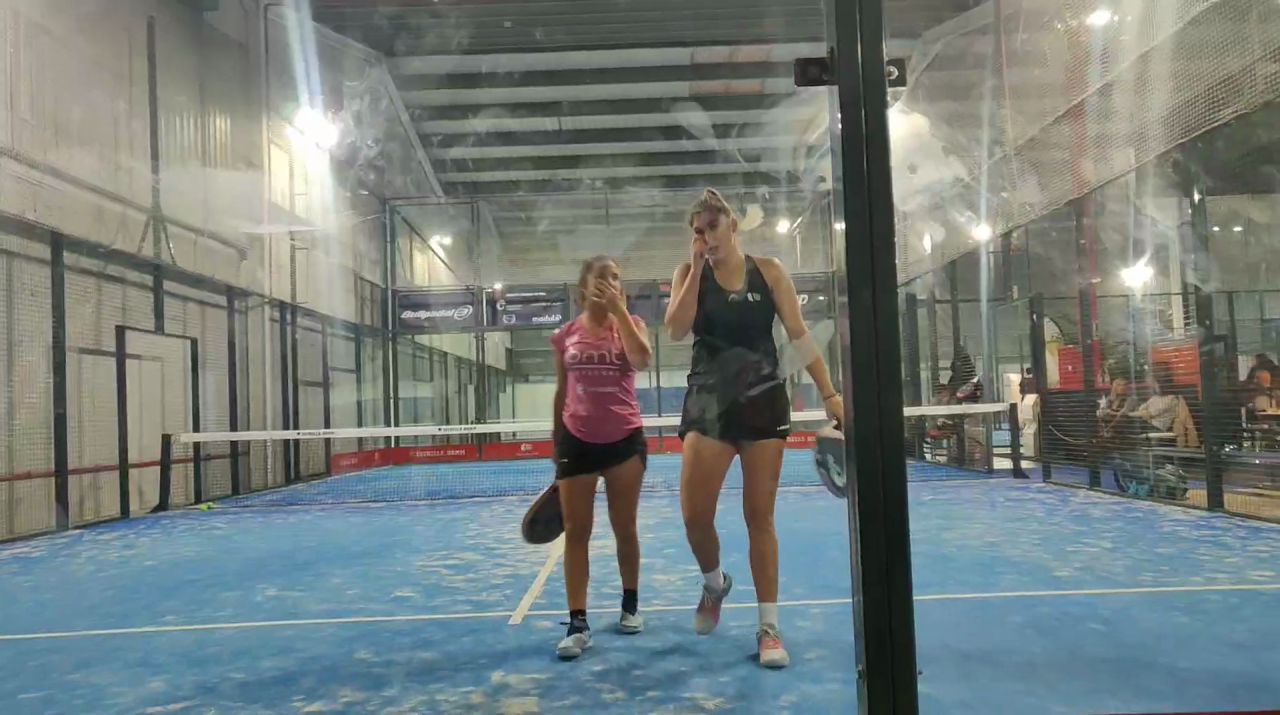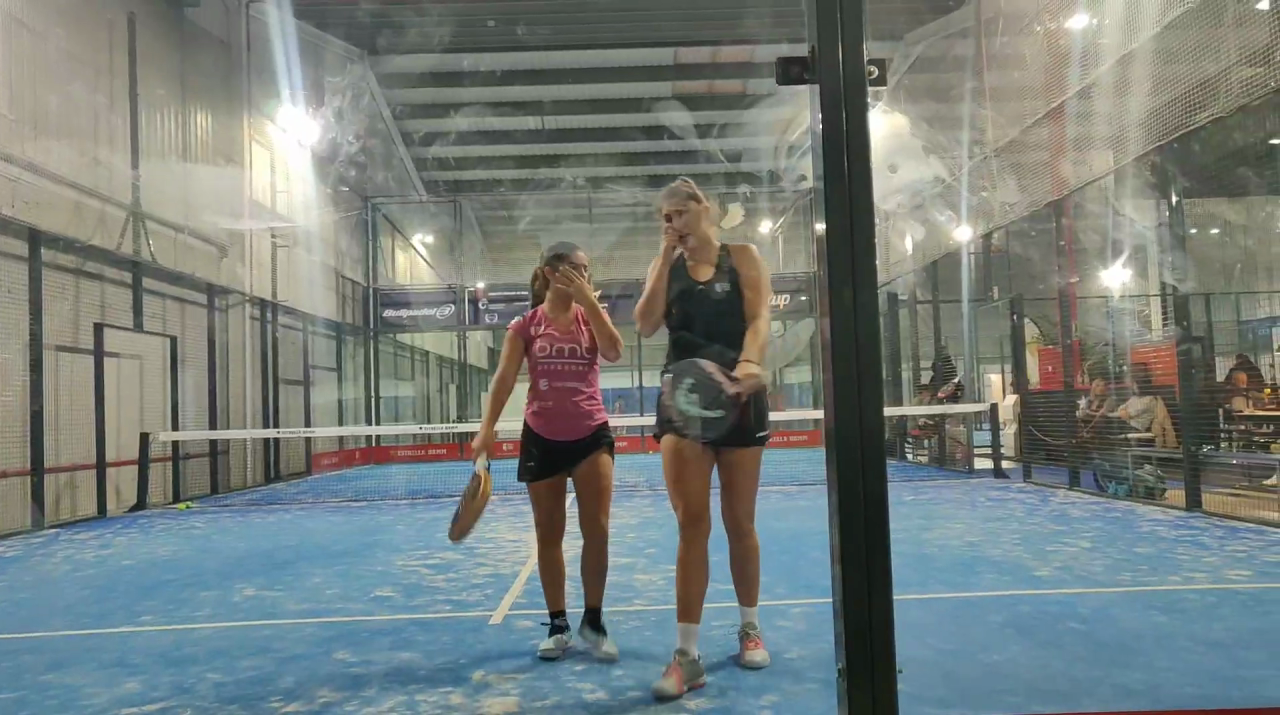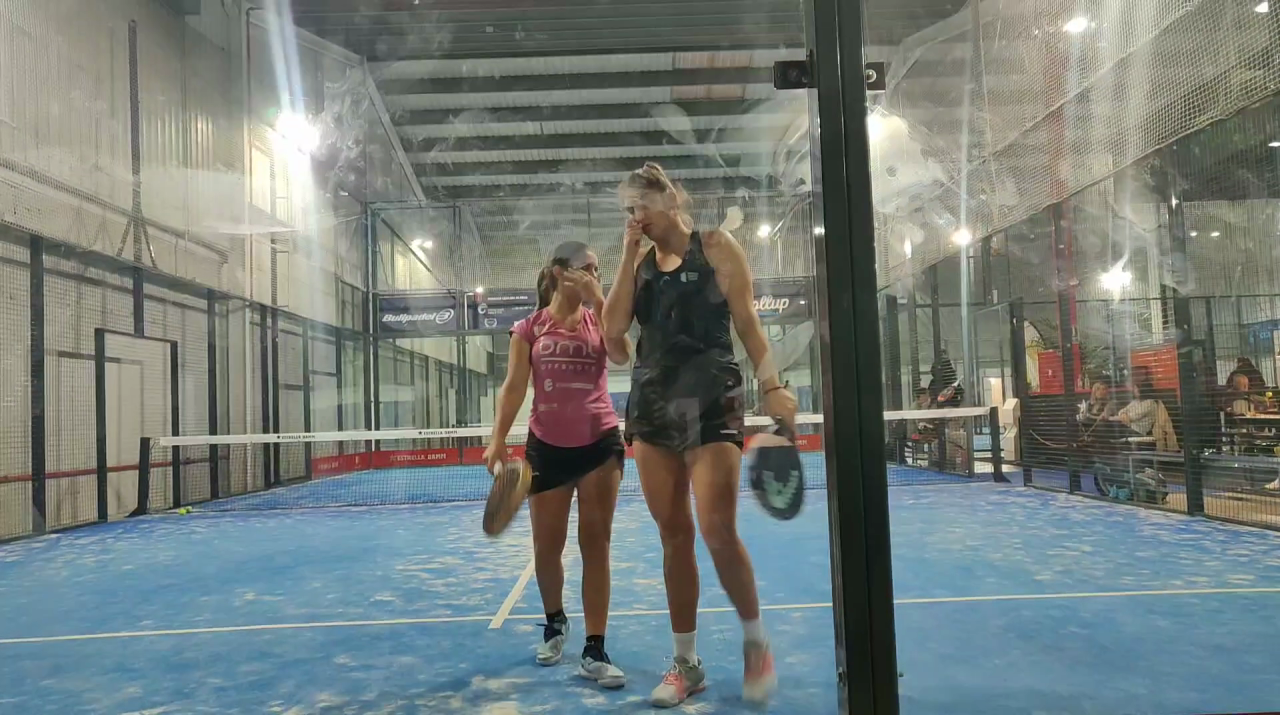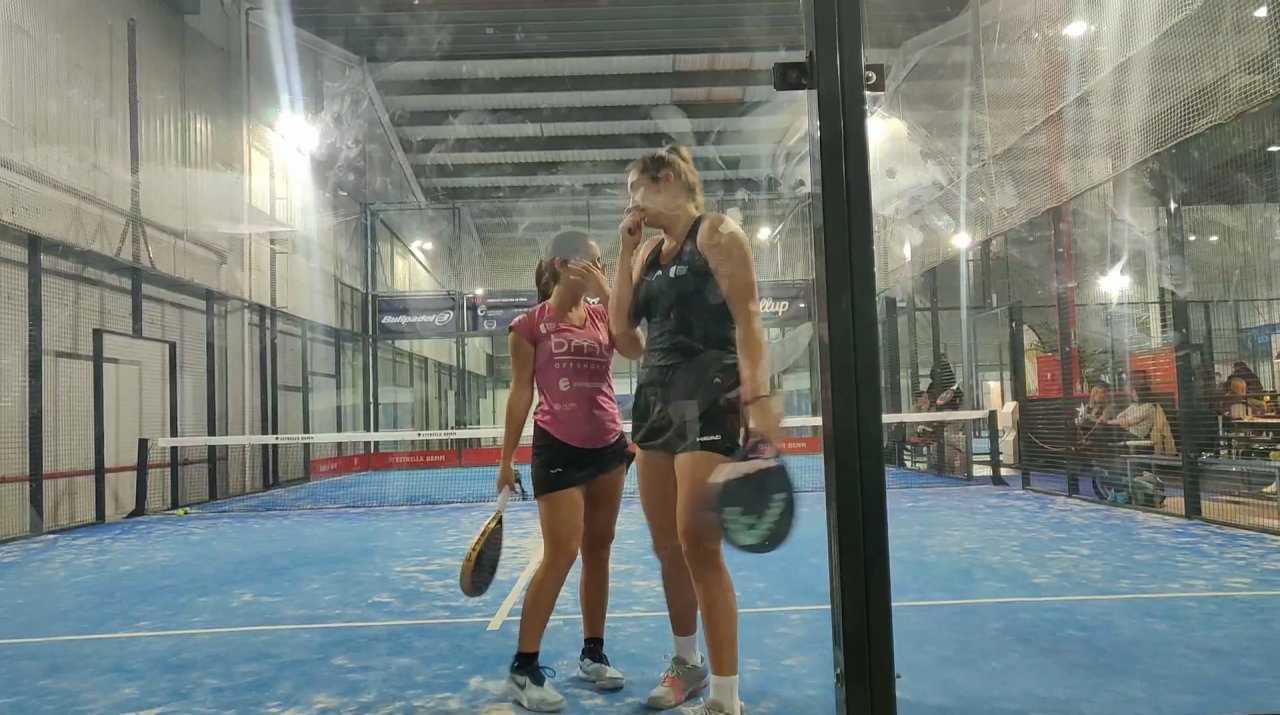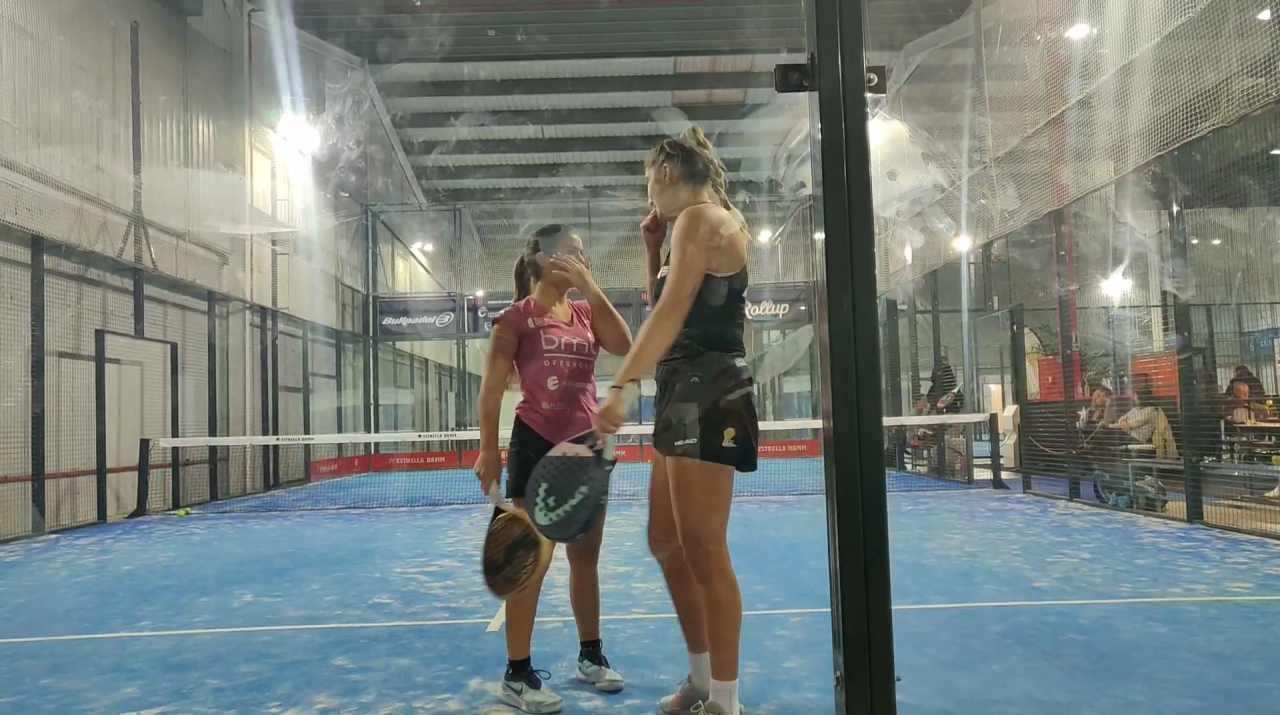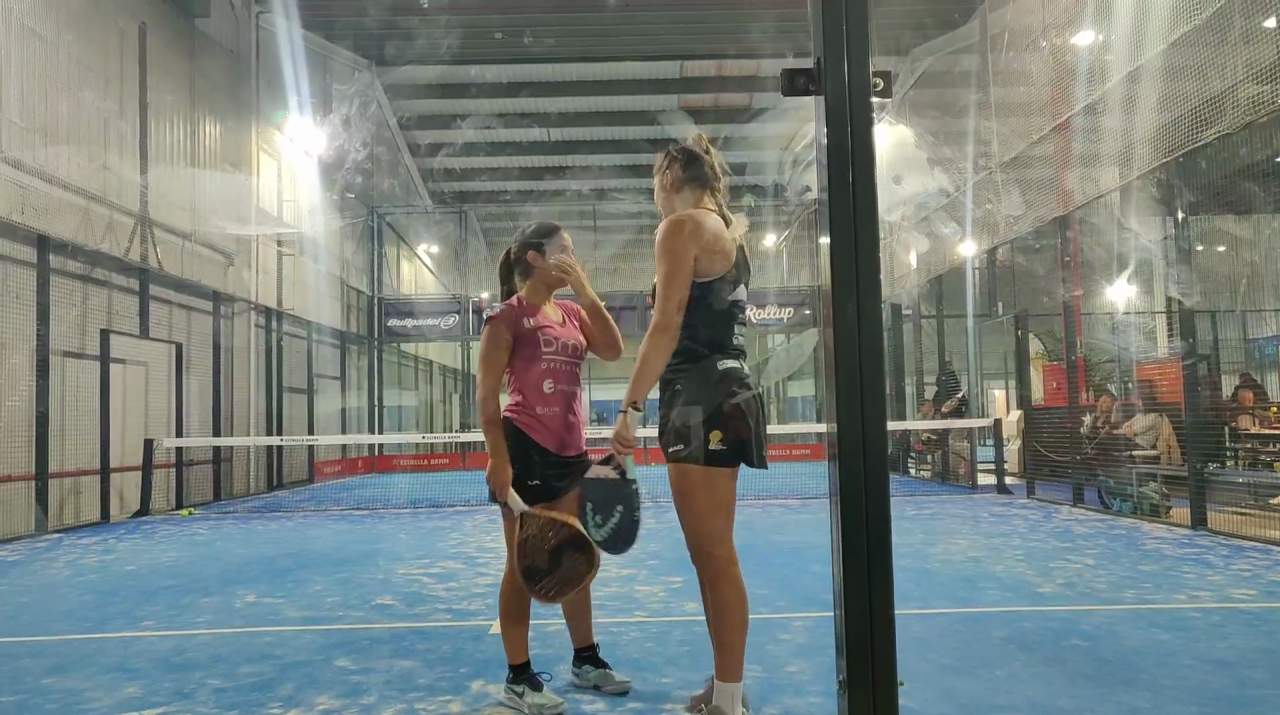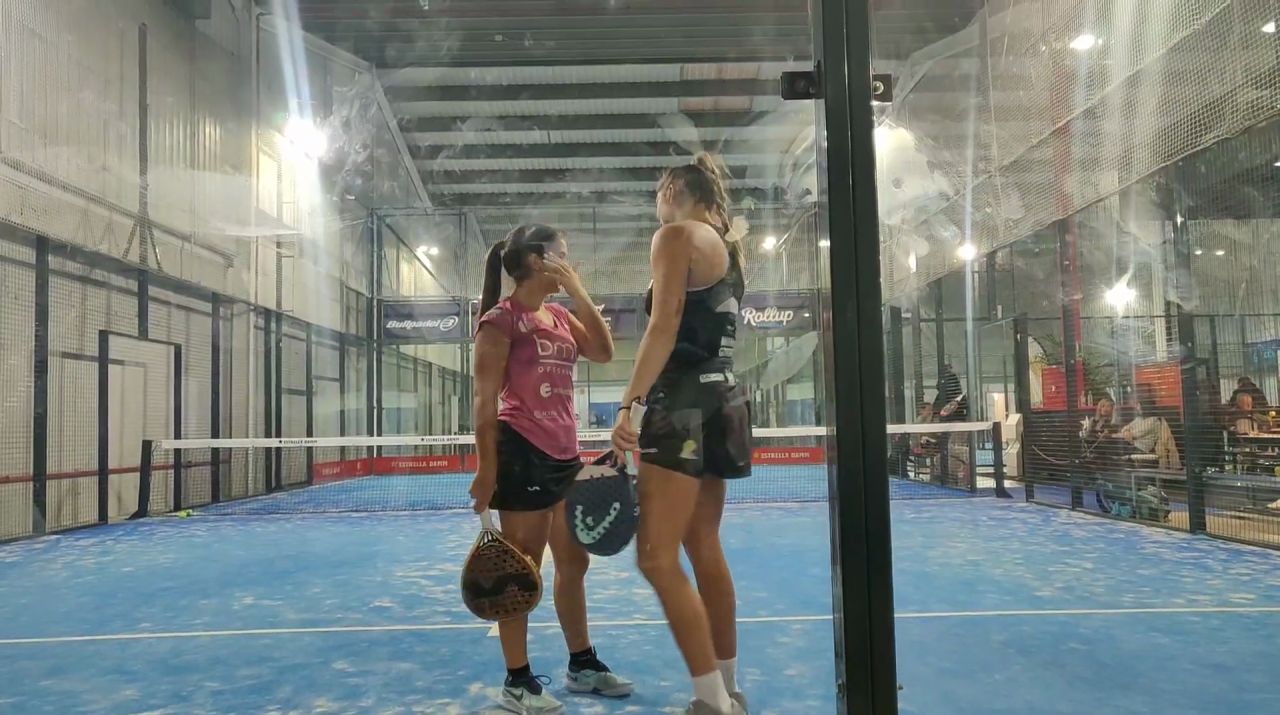
dt=0.4s
person 1, frame 1
left shoulder: (768, 270)
right shoulder: (688, 273)
left elbow: (798, 333)
right elbow: (677, 331)
left wrist: (828, 391)
right wrist: (697, 267)
left hip: (762, 397)
right hip: (707, 398)
left knee: (759, 515)
right knee: (694, 512)
left ankle: (768, 626)
right ankle: (714, 582)
person 1, frame 2
left shoulder: (742, 257)
right shoulder: (665, 266)
left elbow: (759, 318)
right elbow: (645, 325)
left wrist: (750, 362)
right wrist: (665, 257)
left hip: (736, 397)
left knee: (739, 522)
right knee: (691, 524)
left ankle: (750, 627)
right ankle: (687, 655)
person 1, frame 3
left shoulder: (717, 247)
right shoulder: (638, 261)
left elbow: (747, 319)
right elbow: (613, 327)
left wrist: (770, 385)
right wrist: (629, 255)
left hip: (711, 398)
right hip: (651, 401)
left knee: (718, 531)
right knee: (674, 535)
left ankle: (754, 639)
right ankle: (686, 662)
person 1, frame 4
left shoulder: (716, 233)
right shoulder: (648, 251)
left elbow: (746, 317)
right elbow: (621, 329)
left wrist: (758, 394)
right wrist: (627, 251)
left hip: (707, 399)
right hip: (654, 399)
left knee: (698, 545)
right knee: (667, 546)
right ankle: (686, 662)
person 1, frame 5
left shoulder: (700, 218)
right shoulder: (691, 228)
left elbow: (671, 311)
right elbow: (663, 312)
left wrist: (619, 386)
right wrist: (652, 247)
left hip: (707, 398)
right hip: (681, 400)
left knee: (704, 552)
right knee: (666, 544)
person 1, frame 6
left shoulder: (683, 225)
right shoulder: (725, 229)
left elbow: (667, 326)
left wrist: (629, 406)
left hip: (701, 401)
right hip: (717, 399)
left knee: (715, 558)
right knee: (707, 553)
person 1, frame 7
left shoulder: (675, 235)
right shoulder: (727, 246)
left elbow: (664, 327)
left wrist: (630, 404)
left hip: (685, 407)
right hip: (716, 404)
left knee: (657, 559)
right knee: (704, 551)
person 2, frame 1
left shoulder: (630, 323)
right shoulder: (565, 335)
left elbow: (641, 359)
right elbow: (561, 392)
left wrist: (618, 309)
right wrist: (556, 443)
left hip: (624, 438)
right hip: (577, 440)
left knee: (625, 528)
right knee: (576, 532)
left ankle: (630, 602)
right ankle: (578, 624)
person 2, frame 2
left shoulder: (592, 315)
right shoulder: (525, 326)
left elbow: (613, 352)
right elbow: (504, 378)
left wrist: (588, 300)
right wrist: (486, 429)
left hip: (591, 435)
right hip: (542, 439)
left knee: (597, 530)
right knee: (548, 535)
left ankle: (594, 619)
right ankle: (559, 625)
person 2, frame 3
left shoulder: (598, 319)
right shoulder: (529, 328)
left elbow: (622, 355)
right elbow: (514, 386)
left wrist: (597, 299)
right wrist: (497, 440)
left hip: (600, 443)
right hip: (547, 446)
left knee: (596, 545)
right knee: (547, 548)
left ankle: (595, 651)
right ankle: (555, 623)
person 2, frame 4
left shoulder: (601, 315)
right shoulder: (530, 324)
right elbow: (520, 394)
left wrist: (606, 293)
right wrist: (506, 460)
left hip: (608, 443)
right hip: (557, 446)
left knee: (598, 550)
right knee: (561, 554)
left ankle: (593, 653)
right ankle: (524, 667)
person 2, frame 5
left shoulder: (585, 311)
right shoulder: (517, 318)
left elbow: (622, 345)
right elbow: (492, 388)
left wrist: (591, 288)
right wrist: (488, 449)
right hip: (538, 444)
left knee: (586, 556)
left ankle: (591, 656)
right ankle: (517, 674)
person 2, frame 6
left shoulder: (572, 313)
right shoulder: (508, 316)
left elbow: (613, 350)
right elbow: (487, 393)
left wrist: (585, 290)
right wrist: (498, 458)
left hip: (572, 450)
right hip: (528, 450)
left ankle: (586, 660)
person 2, frame 7
left shoulder: (560, 316)
right shoulder: (501, 319)
left elbow: (604, 352)
right elbow: (485, 400)
left wrist: (580, 295)
right wrist: (486, 469)
left hip: (565, 454)
right hip: (524, 454)
left knee: (574, 564)
left ankle: (582, 664)
